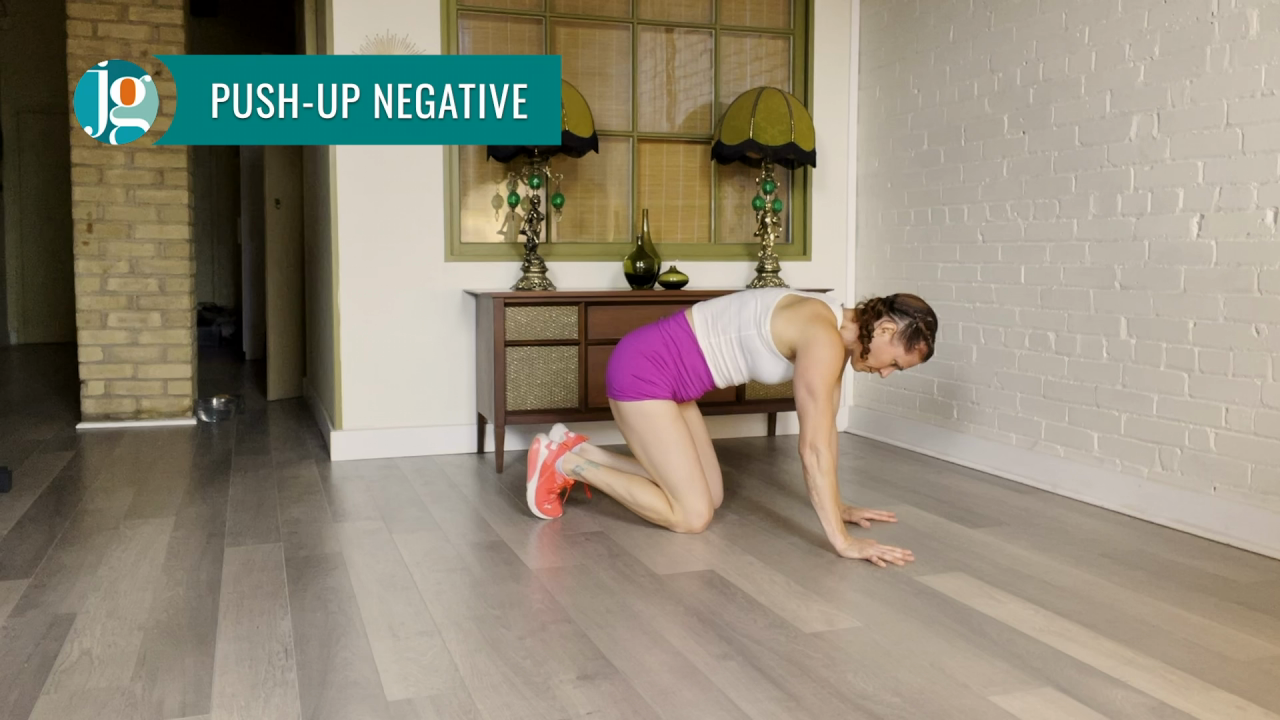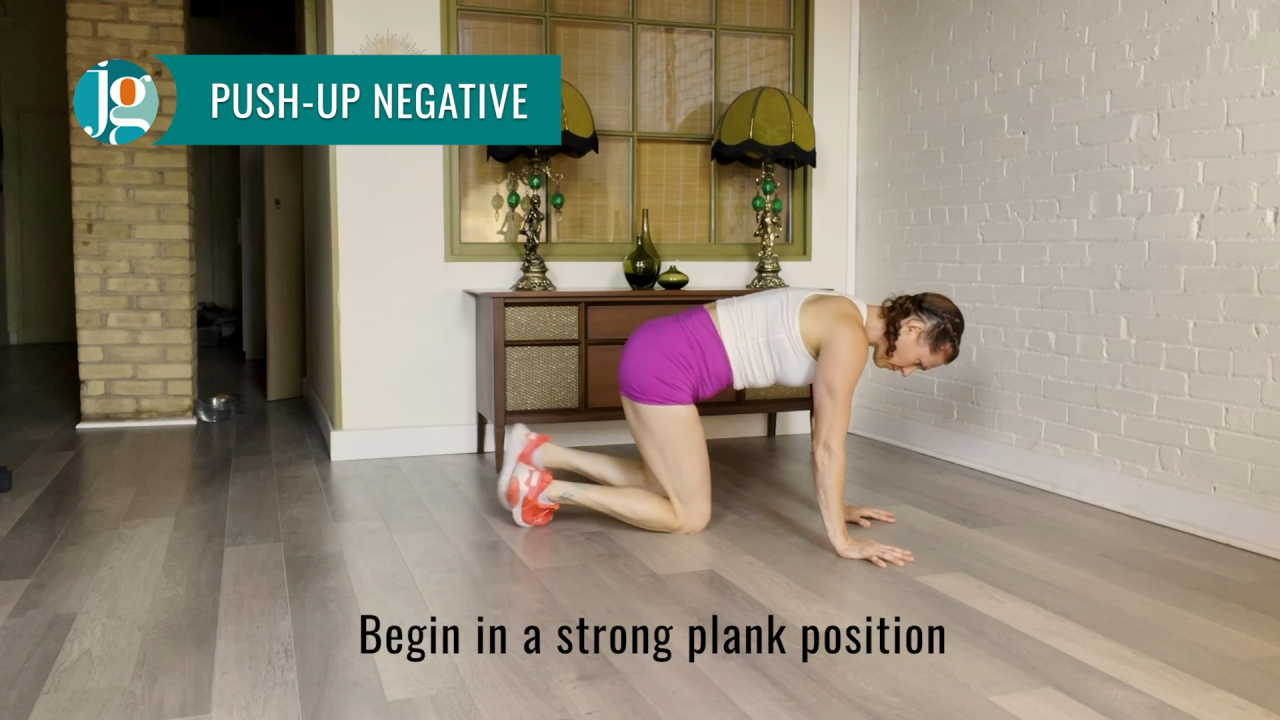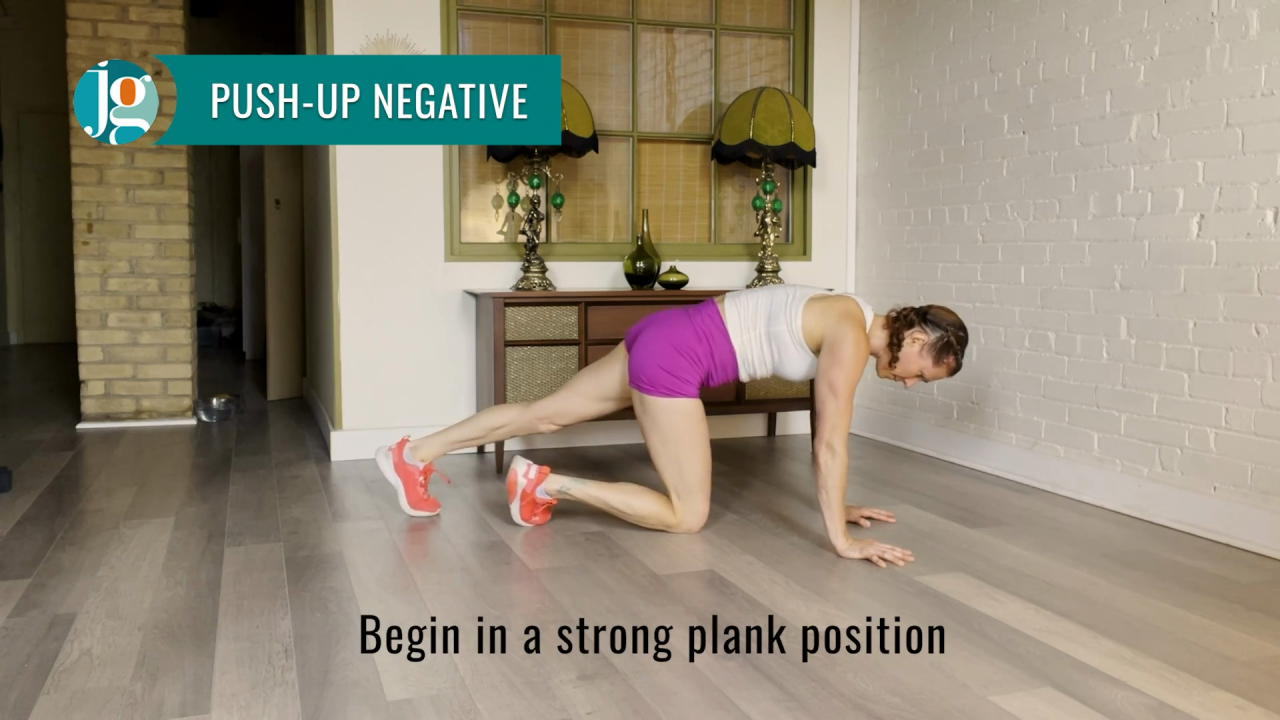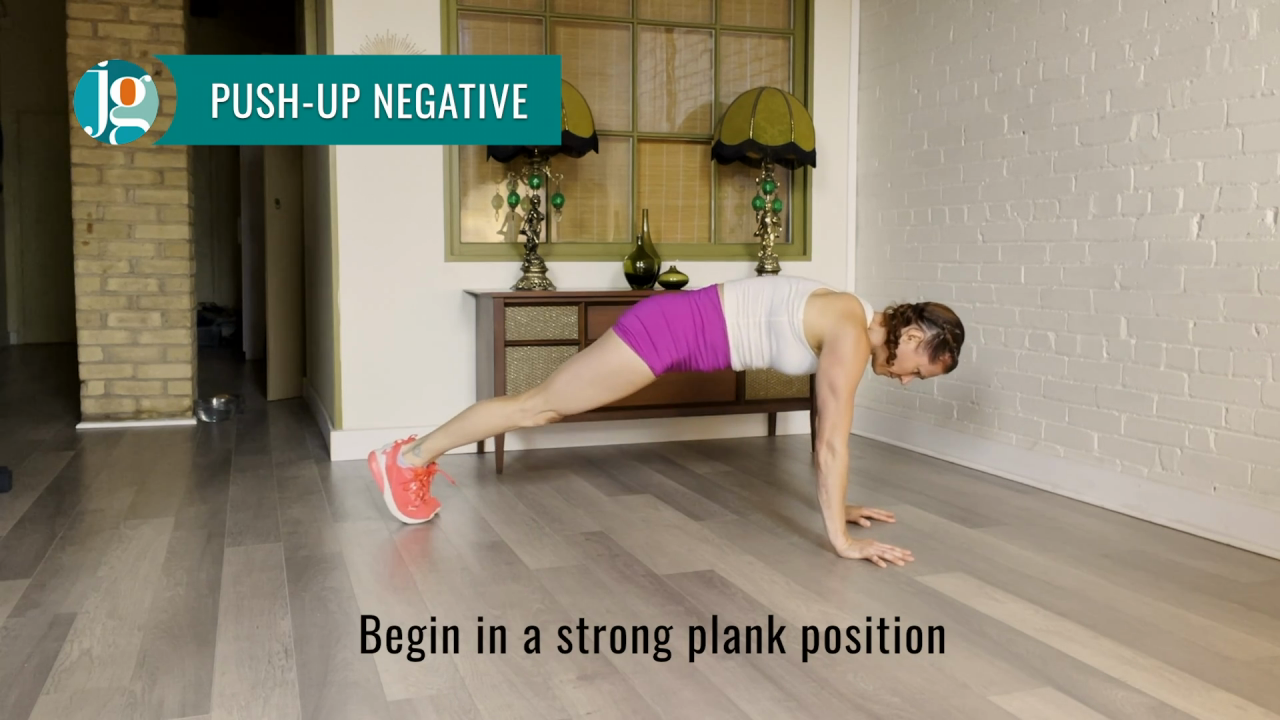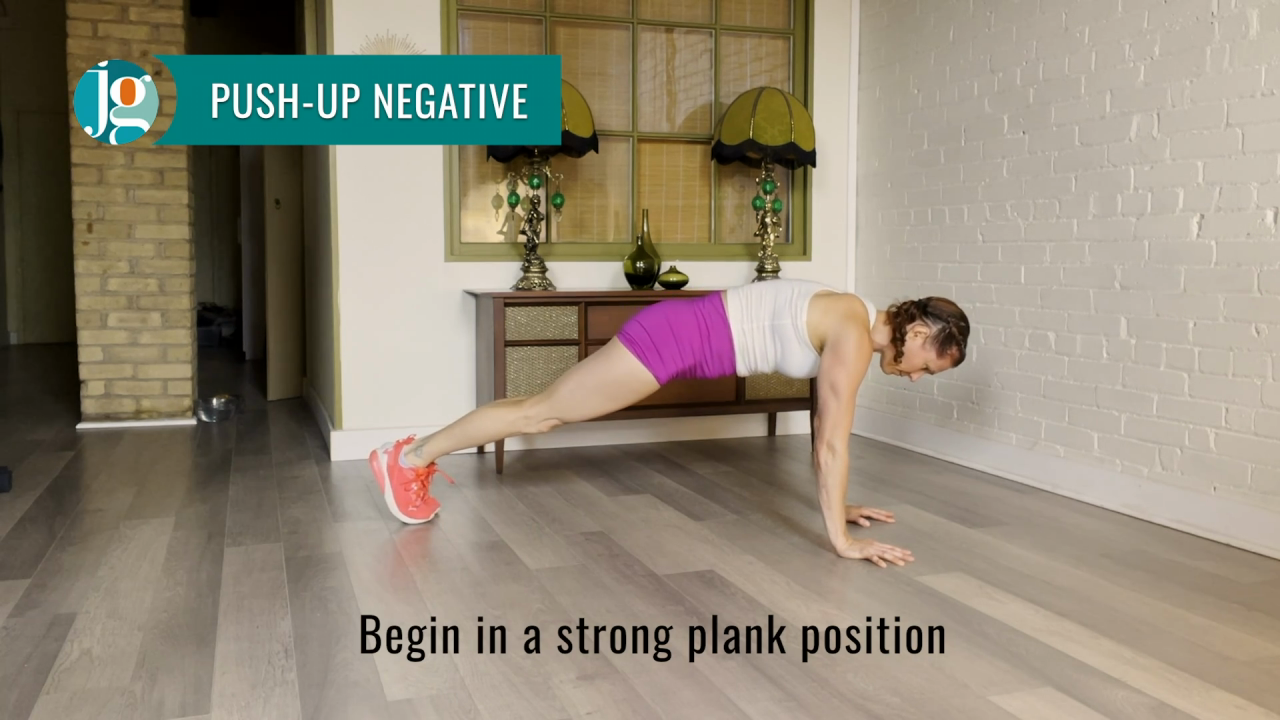
dt=1s
person 1, frame 1
left shoulder: (839, 332)
right shoulder: (823, 337)
left elbow: (826, 429)
right elbow: (813, 447)
left wrist: (837, 507)
right wrist: (842, 540)
left hip: (661, 370)
right hip: (641, 370)
left knee: (709, 497)
right knee: (692, 516)
left ankle: (576, 449)
right ankle: (564, 464)
person 1, frame 2
left shoulder: (848, 323)
right shoulder: (849, 336)
left elbow: (824, 427)
right elbow: (828, 446)
left wrist: (838, 505)
right wrist: (841, 539)
left hip: (662, 349)
right hip: (663, 365)
left knee: (659, 490)
right knee: (690, 514)
left ankle: (542, 451)
right ankle: (545, 488)
person 1, frame 3
left shoulder: (851, 324)
right shoulder: (851, 336)
left elbow: (828, 434)
right elbow: (830, 443)
left wrist: (839, 504)
right wrist: (840, 537)
left hip: (664, 339)
right hip: (674, 355)
left knee: (544, 414)
right knee: (688, 516)
left ankle: (412, 455)
right ankle: (544, 485)
person 1, frame 4
left shoulder: (849, 324)
right shoulder: (851, 334)
left elbow: (826, 431)
right elbow: (832, 443)
left wrist: (839, 505)
right wrist: (841, 539)
left hip: (677, 325)
right hip: (668, 328)
left knee: (546, 407)
right knee: (539, 405)
left ankle: (419, 452)
right ankle: (406, 458)
person 1, frame 5
left shoulder: (848, 327)
right shoulder: (855, 333)
left elbow: (825, 429)
right elbow: (832, 442)
left wrist: (838, 505)
right wrist: (840, 538)
left hip: (683, 336)
right hip: (674, 336)
left knee: (547, 410)
right knee: (542, 412)
left ankle: (420, 452)
right ankle: (407, 457)
